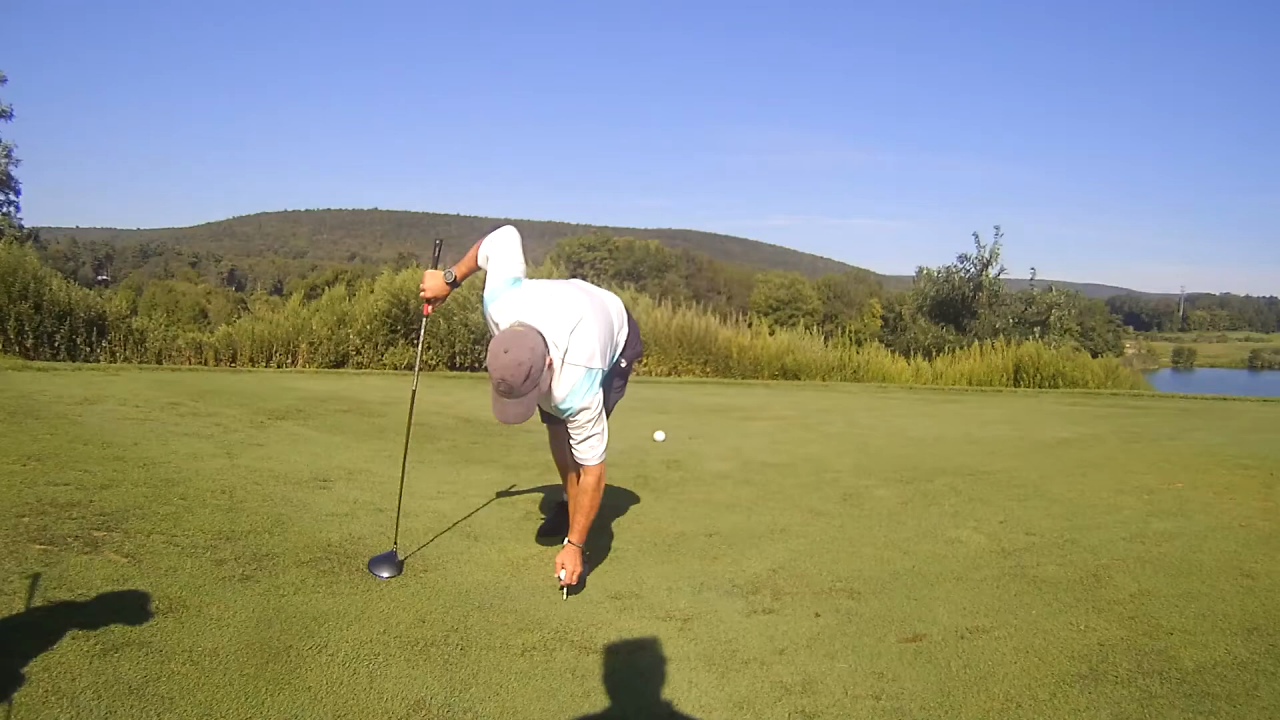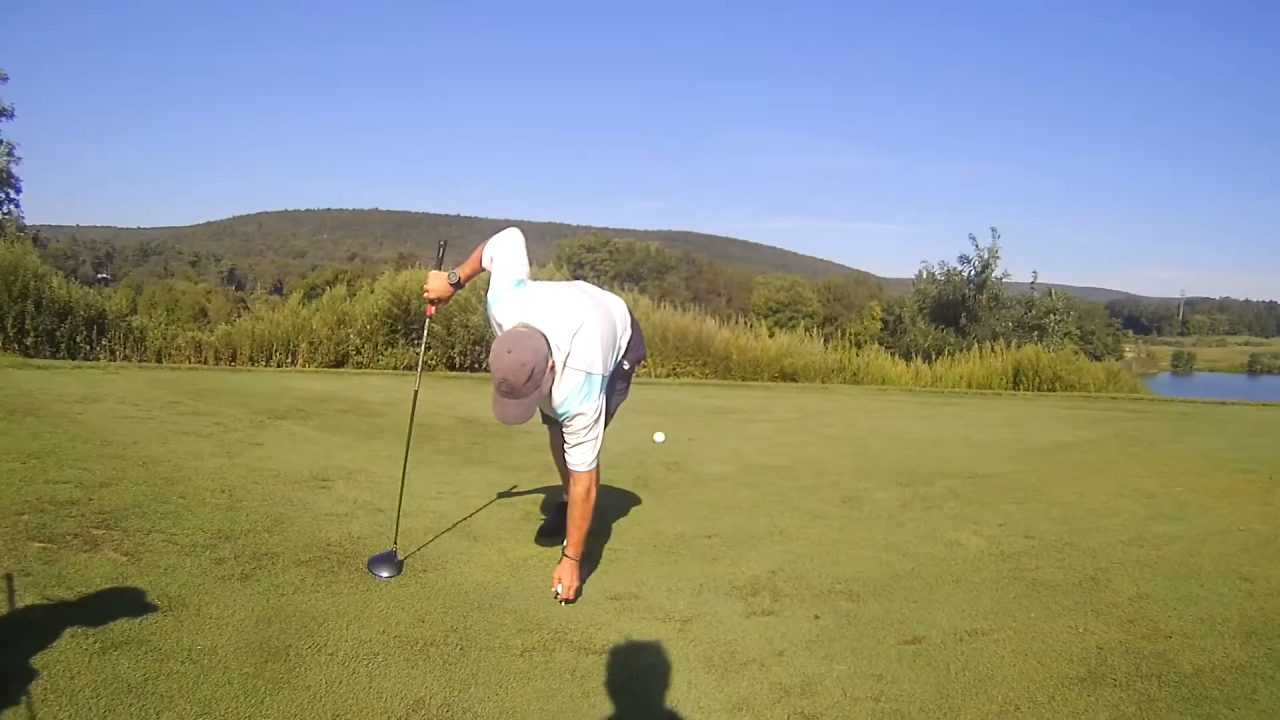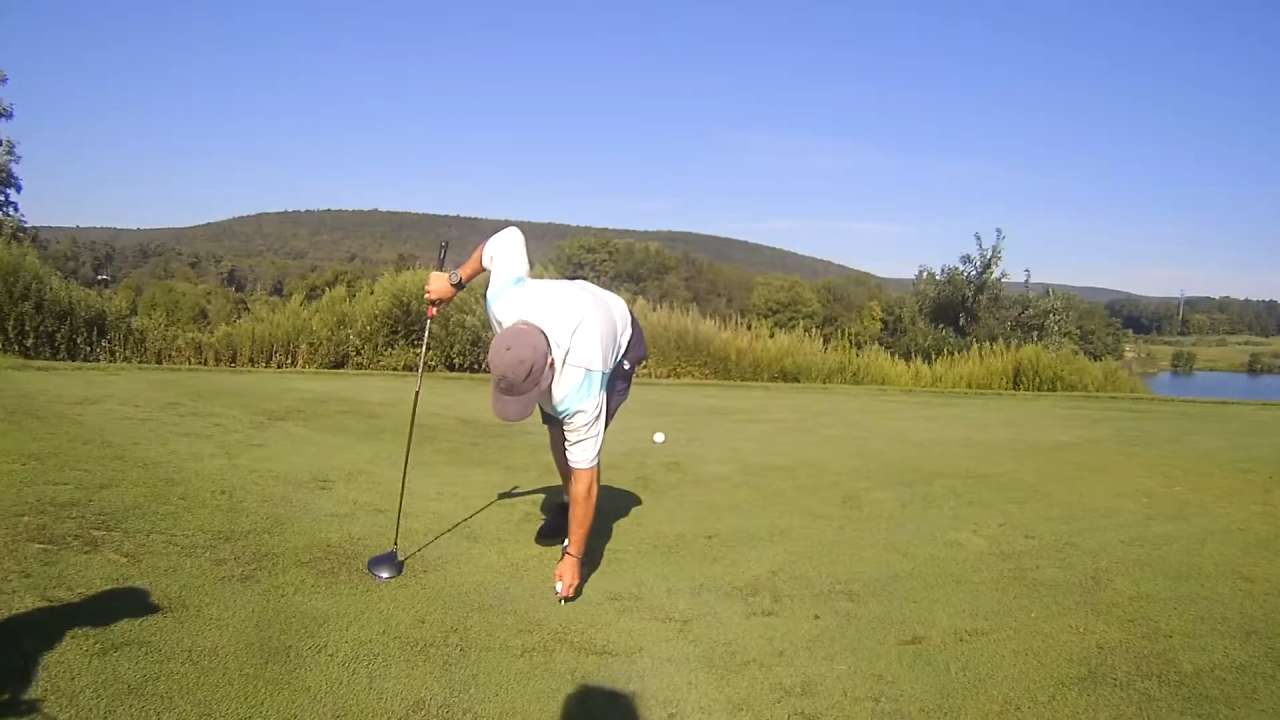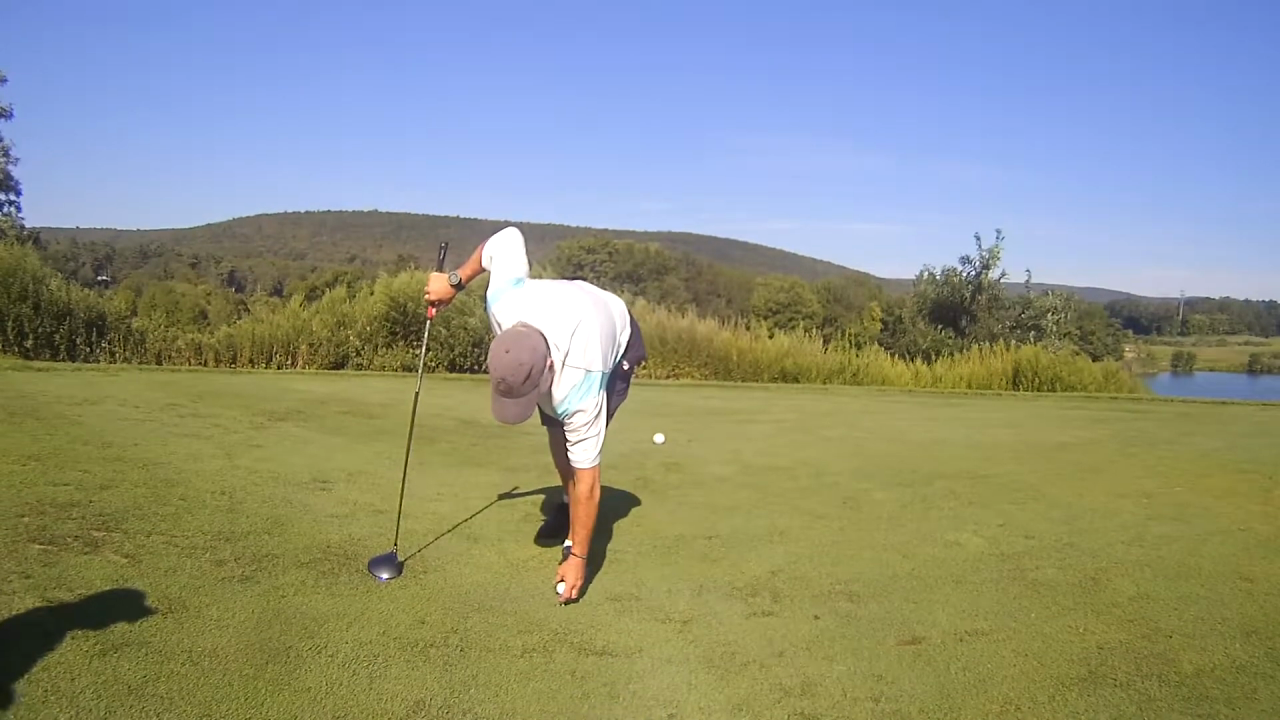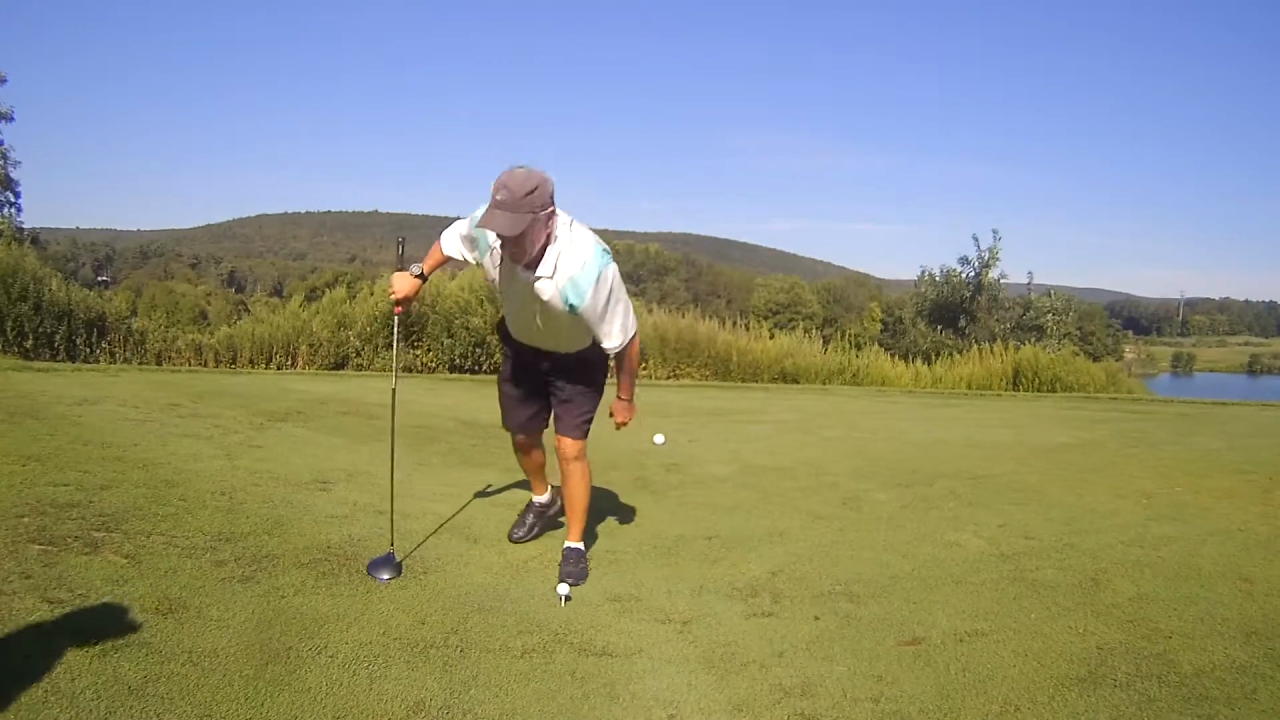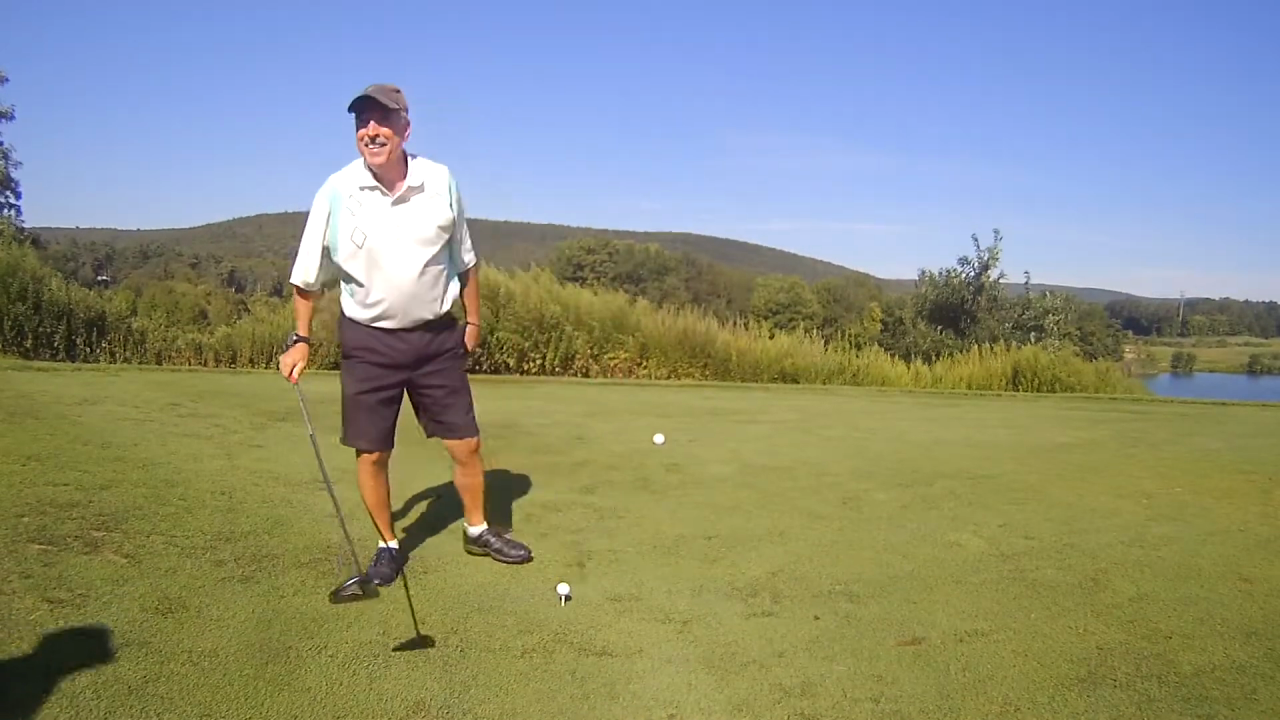
dt=0.7s
person 1, frame 1
left shoulder: (576, 387)
right shoulder: (499, 303)
left elbow: (591, 468)
right elbow: (504, 236)
left wrist: (575, 546)
right wrist: (450, 278)
left hip: (615, 342)
right hip: (575, 312)
left knee: (575, 435)
right knee: (556, 425)
left ankle: (574, 532)
right ankle: (568, 503)
person 1, frame 2
left shoulder: (577, 389)
right shoulder: (504, 304)
left elbow: (583, 476)
right elbow: (509, 239)
left wrist: (571, 560)
right wrist: (454, 279)
left hip: (618, 343)
right hip: (583, 309)
left knee: (578, 447)
right knee: (557, 429)
left ankle: (575, 543)
right ankle: (566, 506)
person 1, frame 3
left shoulder: (577, 386)
right shoulder: (503, 302)
left elbow: (584, 474)
right elbow: (508, 238)
left wrist: (573, 557)
right wrist: (455, 281)
left hip: (618, 345)
right hip: (579, 311)
left knee: (577, 443)
right knee: (557, 429)
left ankle: (573, 542)
right ankle: (567, 505)
person 1, frame 4
left shoulder: (577, 385)
right shoulder: (503, 304)
left elbow: (587, 475)
right elbow: (507, 239)
left wrist: (579, 556)
right wrist: (455, 281)
left hip: (616, 344)
right hip: (571, 313)
left knee: (577, 449)
right knee: (557, 432)
left ankle: (573, 540)
right ankle: (567, 504)
person 1, frame 5
left shoulder: (587, 263)
right shoulder: (488, 228)
left elbow: (624, 339)
right elbow: (452, 241)
left wrist: (624, 397)
right wrist: (416, 277)
left hip: (579, 356)
right hip: (521, 345)
left knee: (570, 449)
right knee: (522, 436)
left ankle: (575, 547)
right ankle: (541, 498)
person 1, frame 6
left shoulder: (440, 183)
right shoulder: (336, 193)
left elbow: (465, 260)
right elbow: (309, 274)
left wrist: (473, 321)
right wrist: (300, 340)
left hip: (436, 336)
right hip: (368, 341)
left knee: (465, 443)
right knee: (371, 453)
left ankle: (478, 530)
right ankle: (388, 544)
